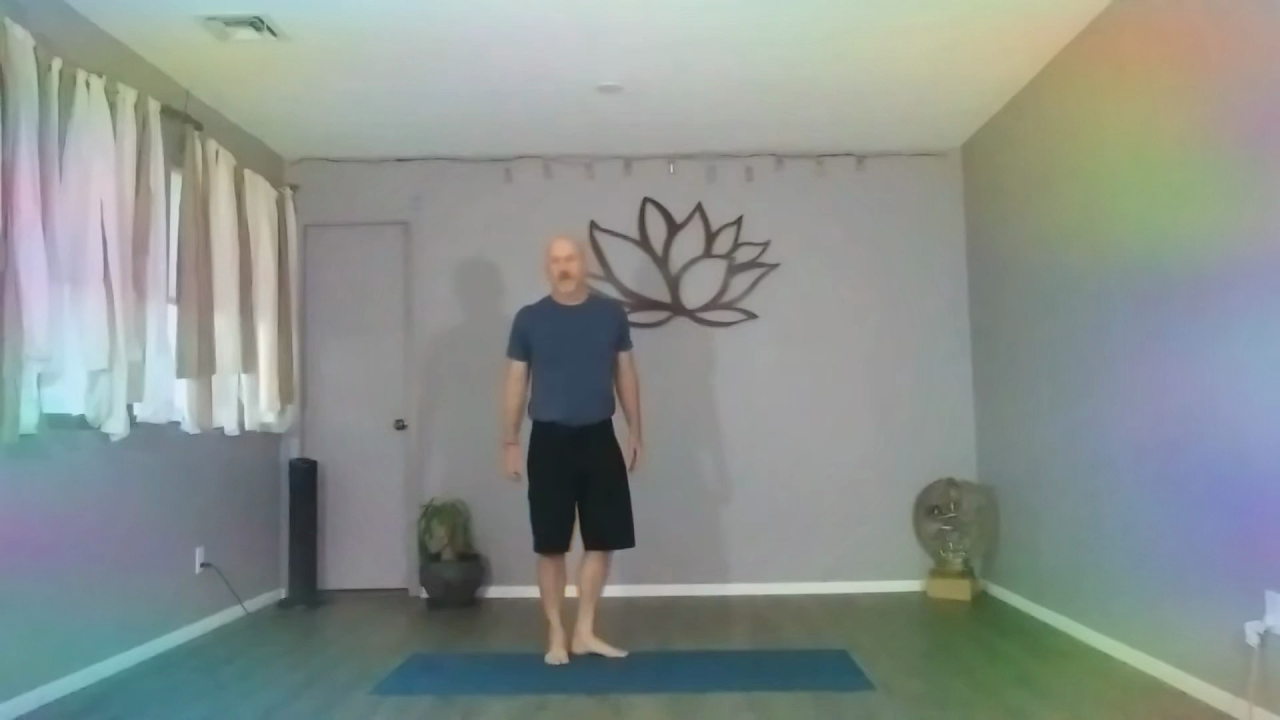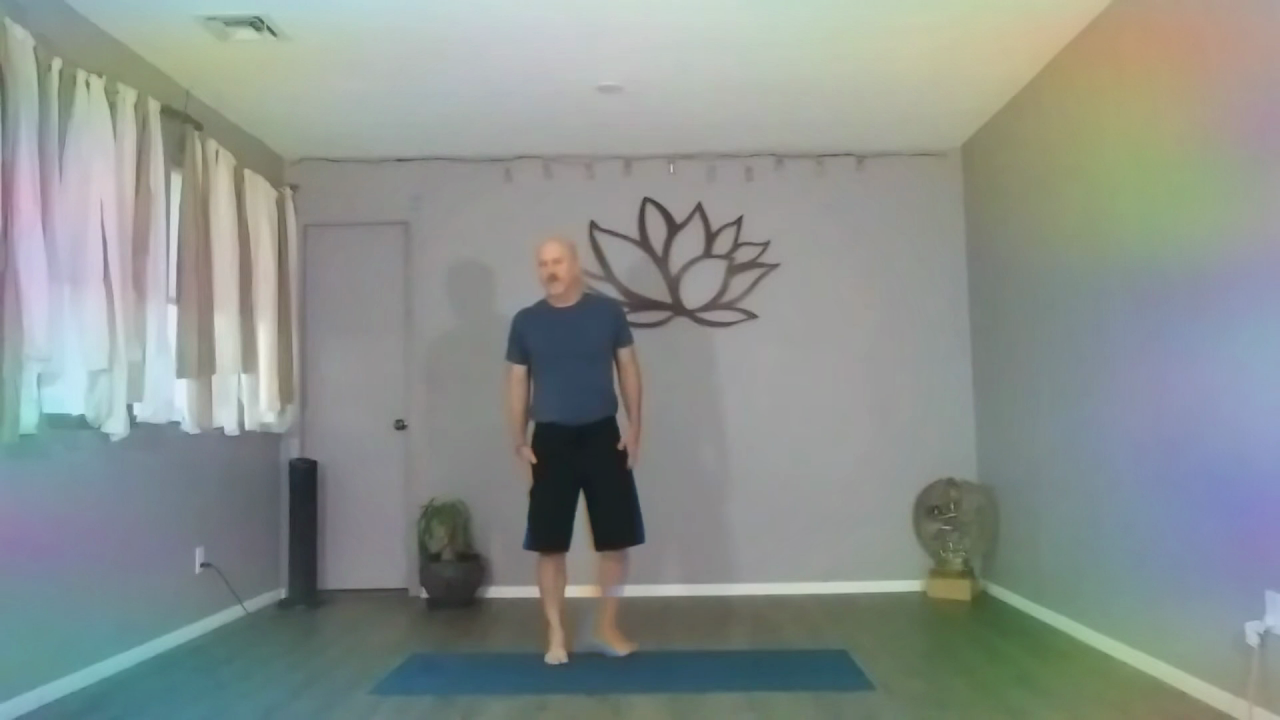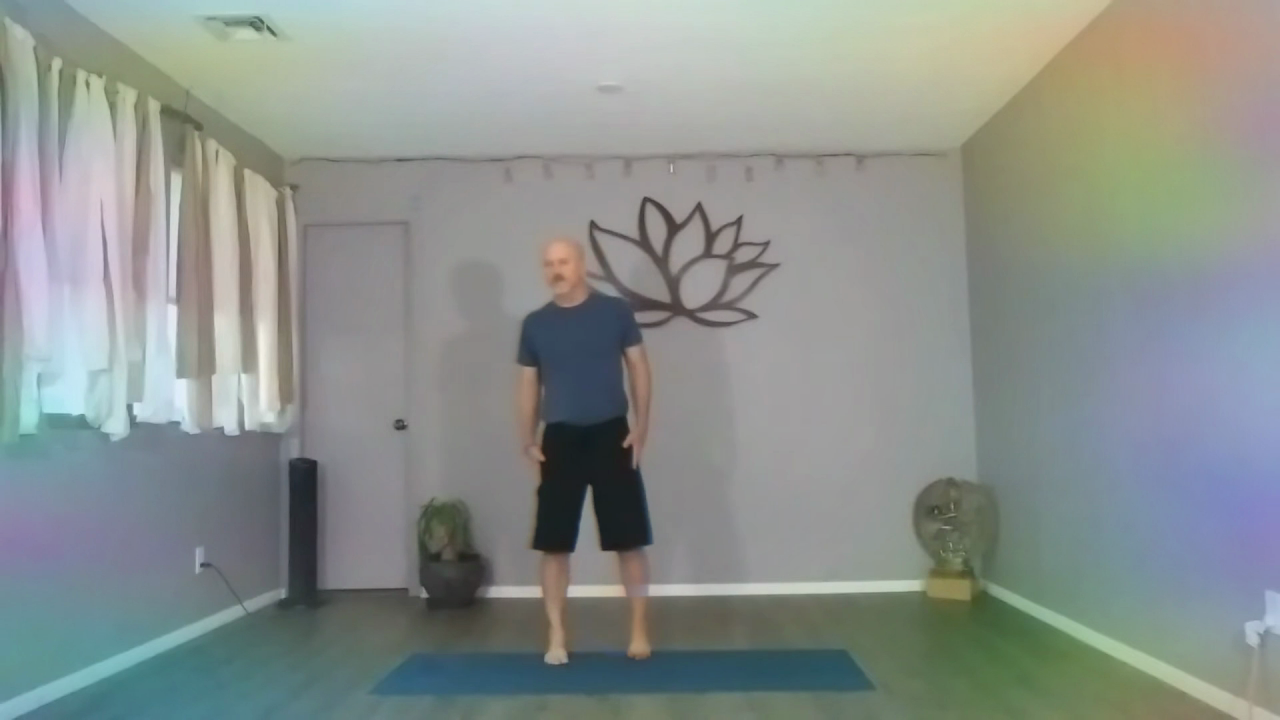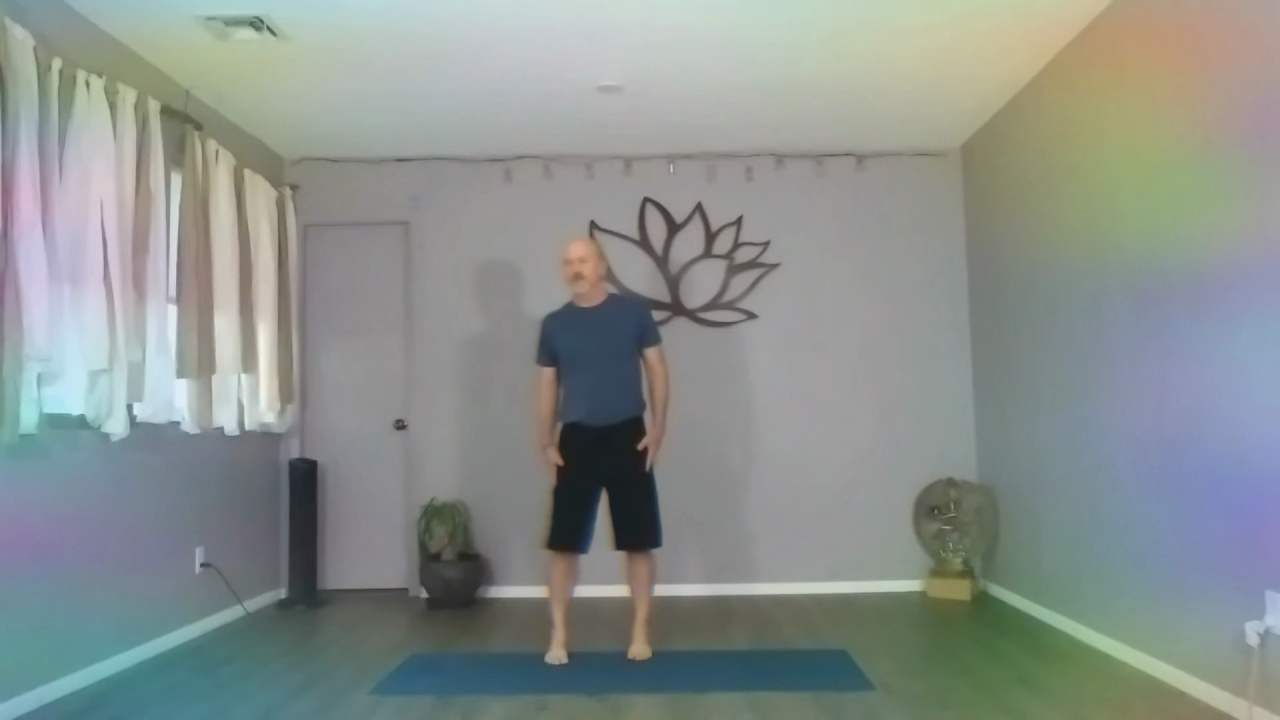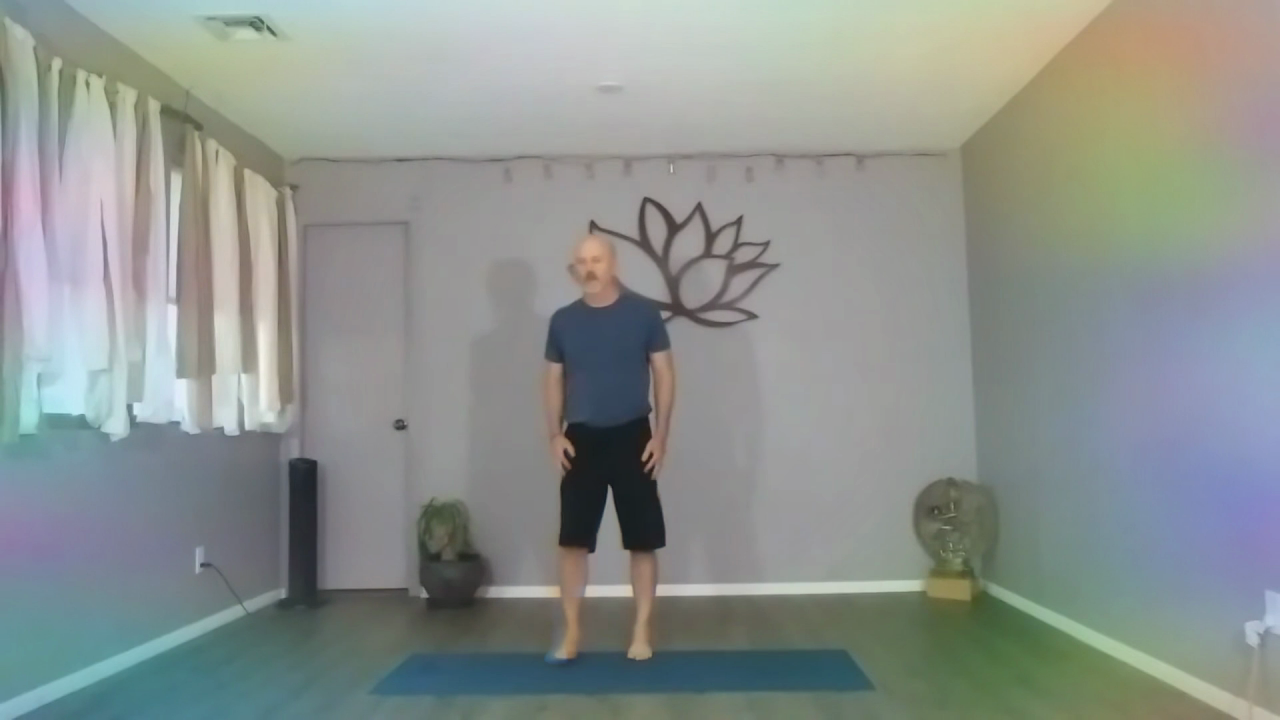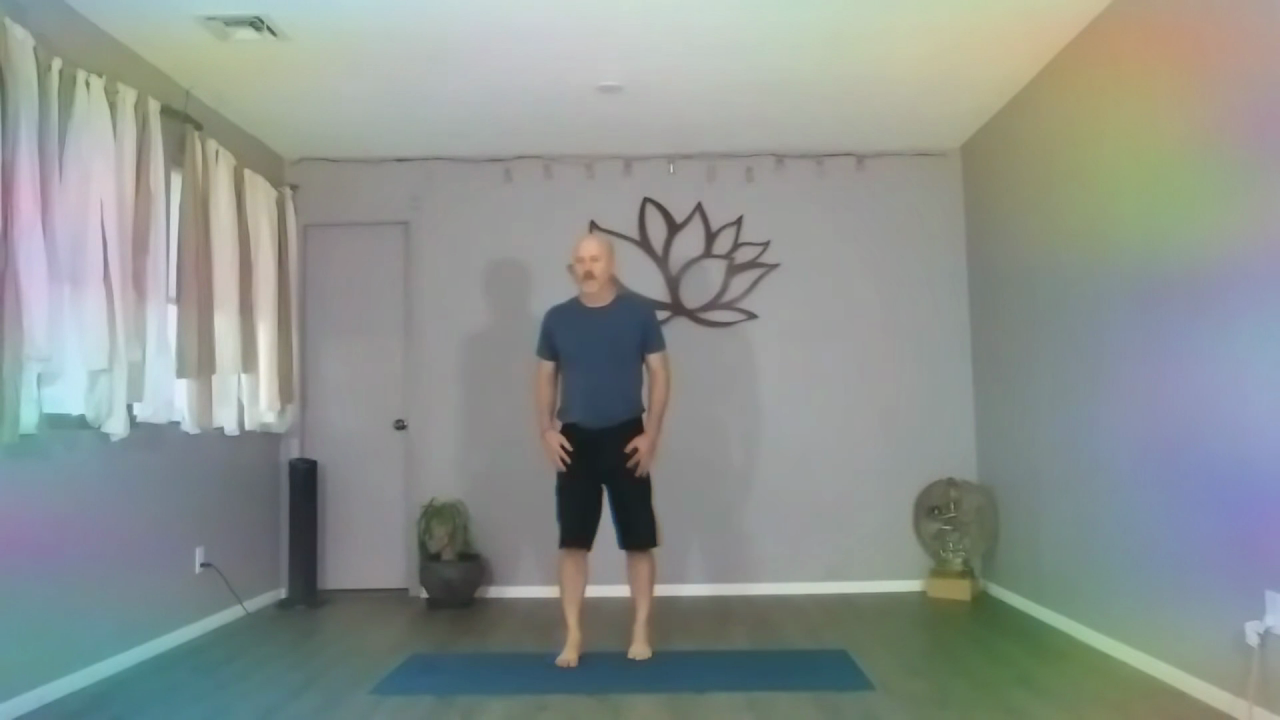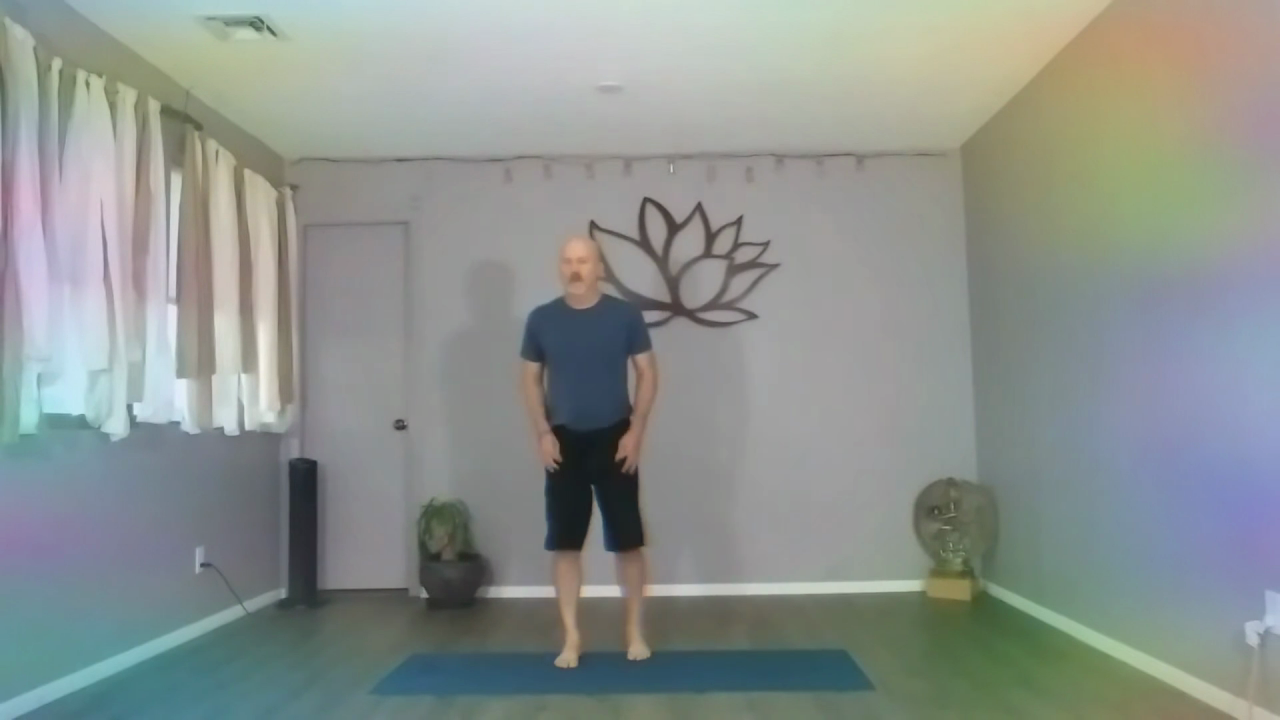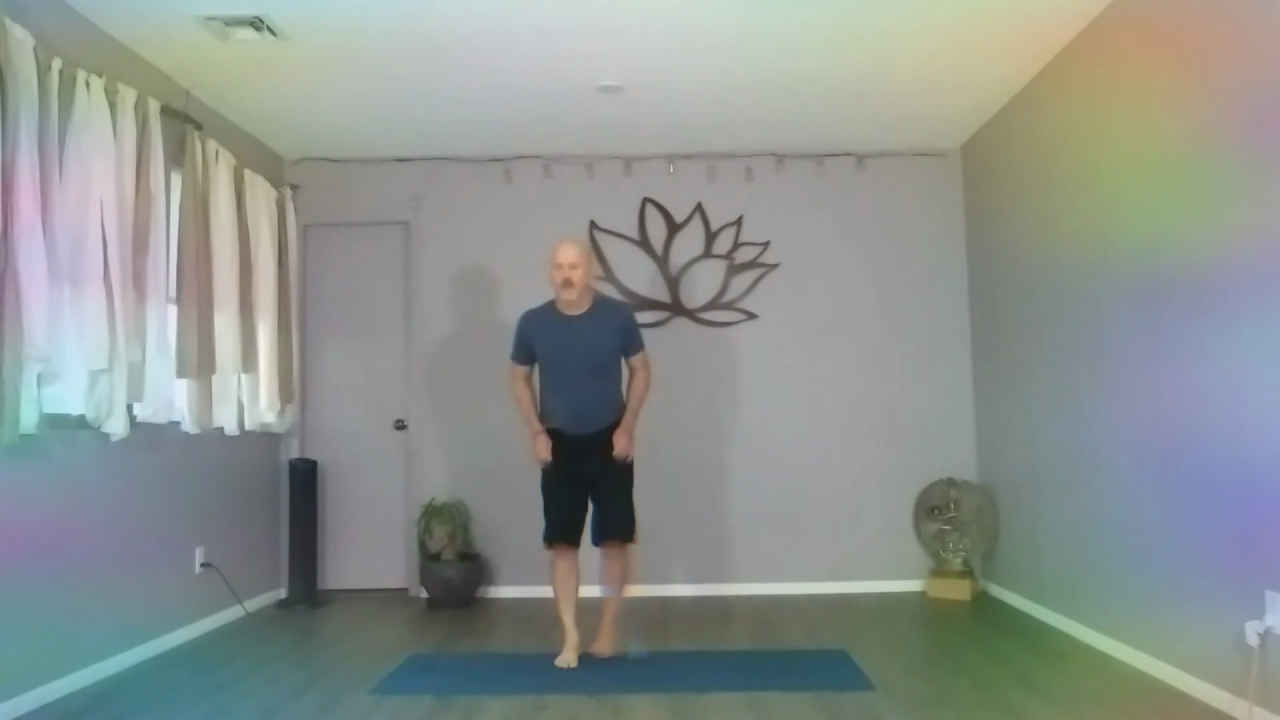
dt=0.2s
person 1, frame 1
left shoulder: (612, 314)
right shoulder: (529, 318)
left elbow: (625, 375)
right elbow: (516, 380)
left wrist: (636, 432)
right wrist: (510, 441)
left hip: (599, 437)
right hip: (550, 439)
left knee: (603, 541)
right knee: (550, 545)
left ankle: (585, 632)
right ankle: (557, 634)
person 1, frame 2
left shoulder: (608, 312)
right shoulder: (526, 321)
left elbow: (628, 368)
right elbow: (518, 383)
left wrist: (634, 426)
right wrist: (520, 442)
left hip: (602, 436)
right hip: (551, 439)
left knee: (616, 538)
right knee: (549, 545)
left ankle: (607, 626)
right ankle: (556, 634)
person 1, frame 3
left shoulder: (615, 311)
right shoulder: (535, 324)
left elbow: (638, 367)
right elbow: (528, 384)
left wrist: (640, 425)
right wrist: (529, 441)
left hip: (611, 436)
right hip: (560, 439)
left knee: (629, 539)
right knee: (554, 544)
left ankle: (639, 629)
right ankle: (556, 634)
person 1, frame 4
left shoulder: (633, 312)
right shoulder: (554, 324)
left elbow: (656, 369)
right elbow: (547, 385)
left wrist: (657, 428)
right wrist: (547, 442)
left hip: (627, 436)
right hip: (576, 440)
left knee: (639, 542)
right knee: (564, 543)
left ankle: (640, 631)
right ankle: (558, 634)
person 1, frame 5
left shoulder: (644, 313)
right shoulder: (563, 320)
left elbow: (663, 374)
right elbow: (554, 381)
left wrist: (660, 434)
right wrist: (555, 434)
left hip: (632, 438)
right hip: (582, 439)
left knee: (643, 542)
right knee: (573, 540)
left ankle: (641, 631)
right ankle: (571, 631)
person 1, frame 6
left shoulder: (639, 313)
right shoulder: (557, 318)
left elbow: (659, 375)
right elbow: (546, 377)
left wrist: (651, 433)
right wrist: (547, 427)
left hip: (625, 437)
right hip: (576, 440)
left knee: (639, 542)
right knee: (572, 542)
left ankle: (640, 631)
right ankle: (573, 635)
person 1, frame 7
left shoulder: (625, 315)
right shoulder: (541, 319)
left elbow: (647, 373)
right elbow: (531, 378)
left wrist: (636, 430)
right wrist: (542, 431)
left hip: (613, 440)
right hip: (565, 442)
left knee: (627, 542)
right knee: (564, 545)
left ankle: (635, 629)
right ankle: (571, 637)
person 1, frame 8
left shoulder: (618, 316)
right shoulder: (533, 323)
left elbow: (641, 371)
right elbow: (520, 378)
left wrist: (627, 426)
right wrist: (536, 431)
left hip: (609, 442)
right hip: (559, 445)
left knee: (614, 539)
right knee: (561, 544)
left ankle: (607, 625)
right ankle: (570, 637)
